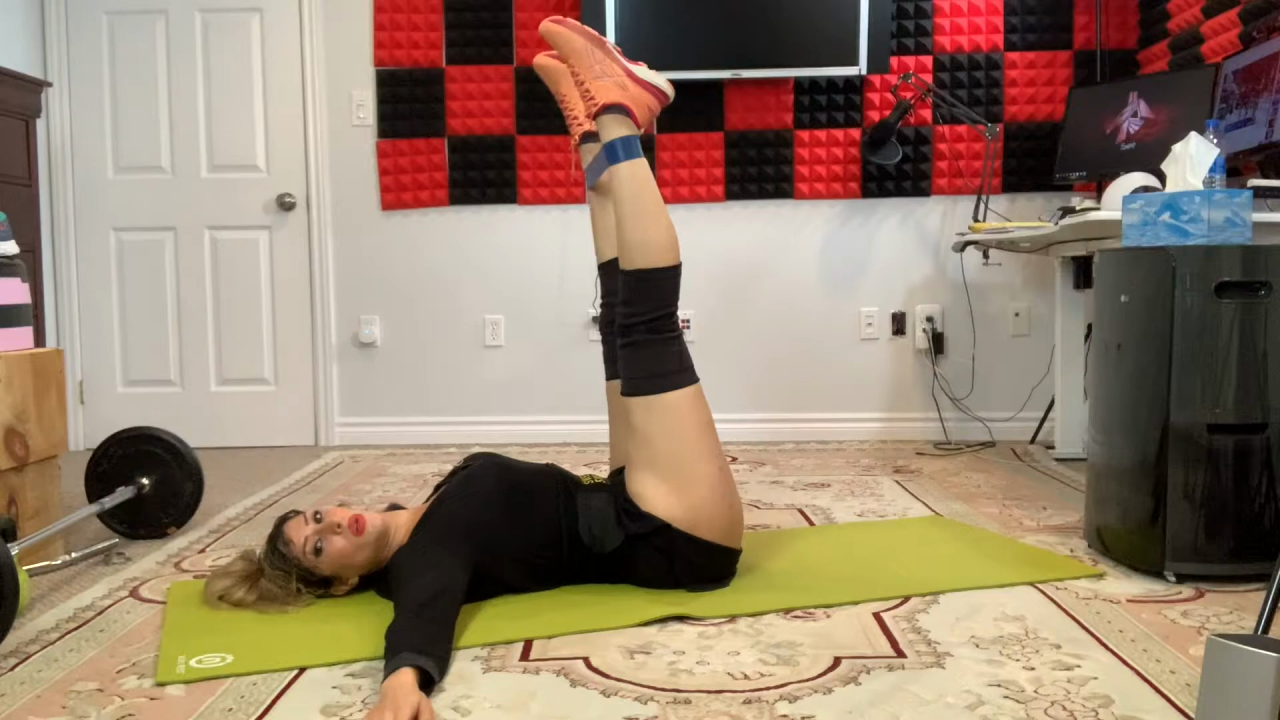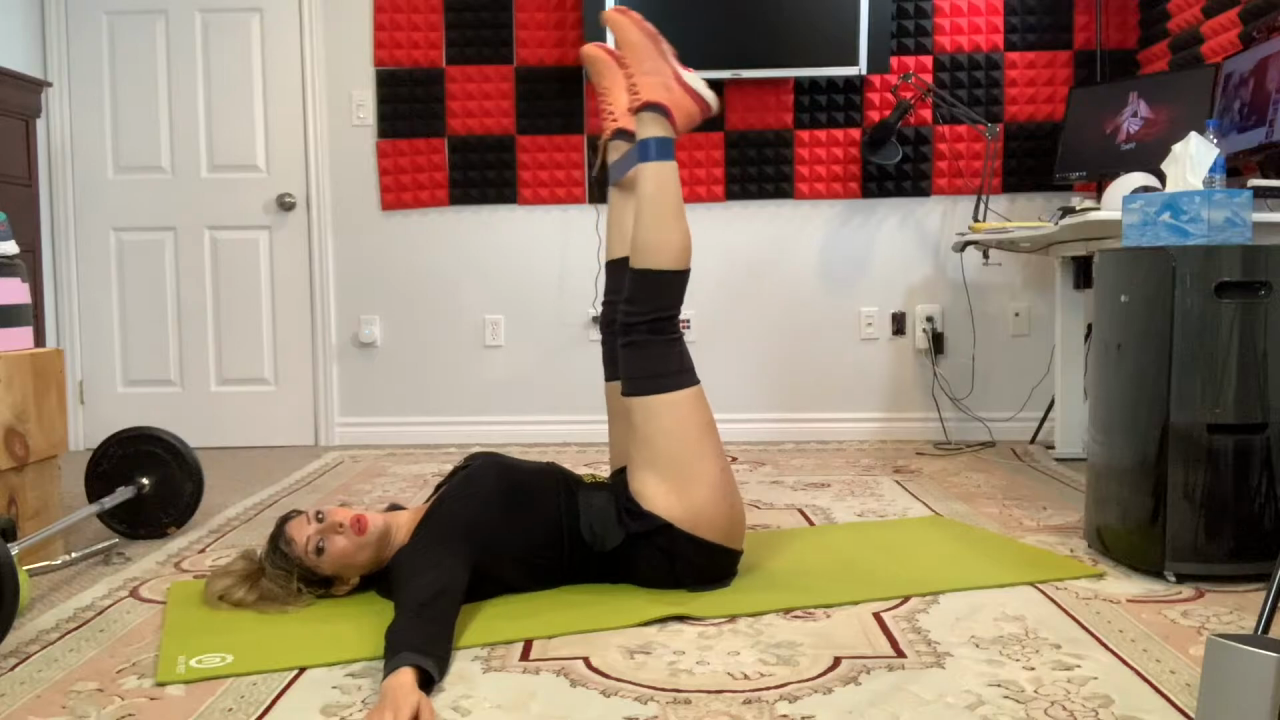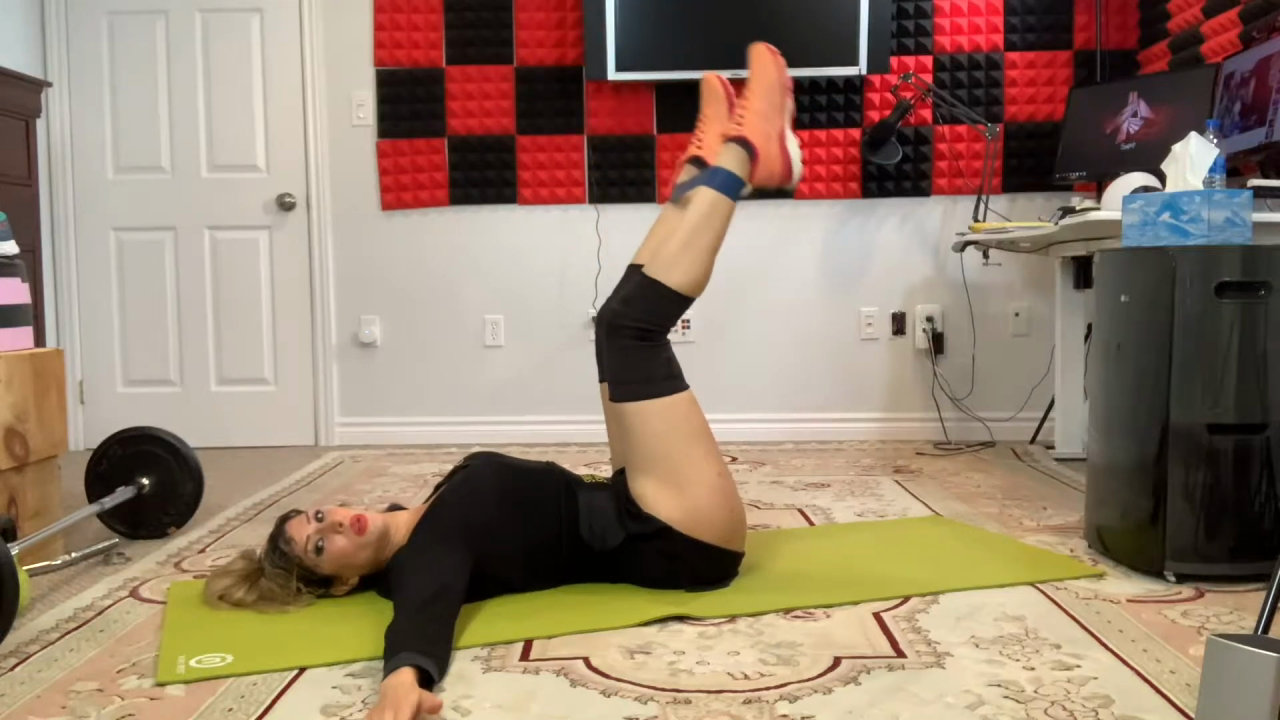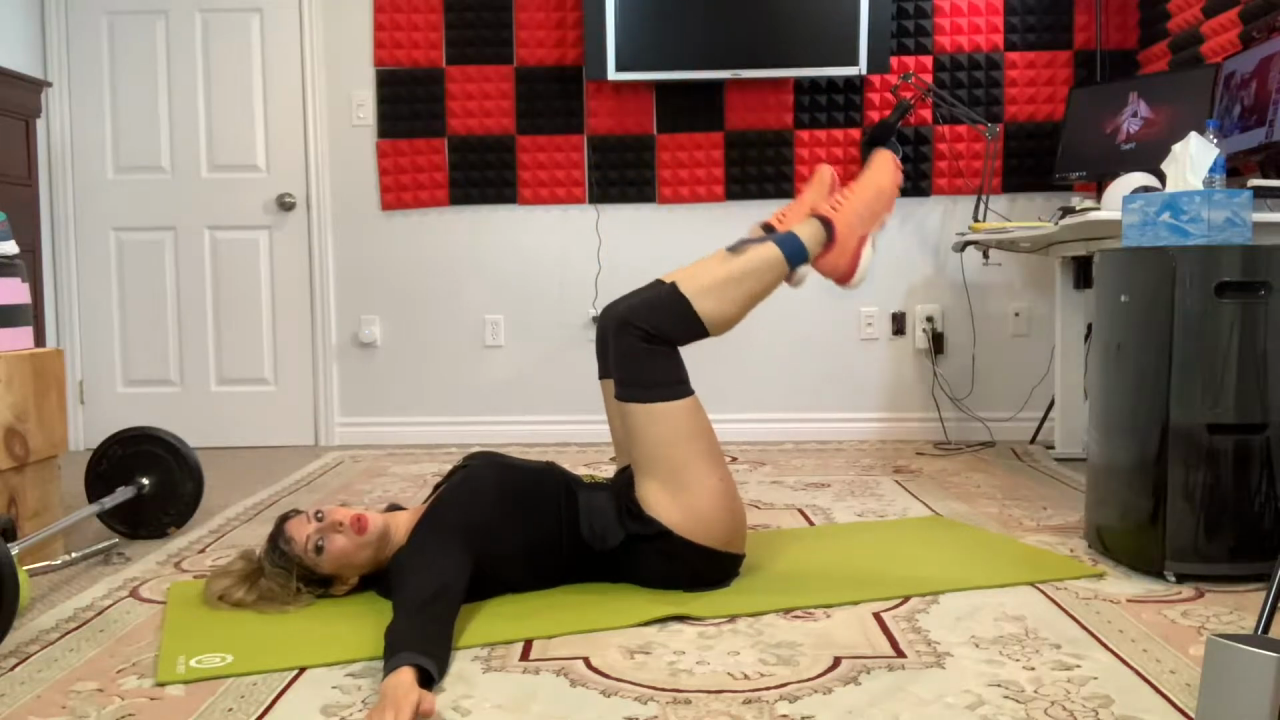
dt=0.3s
person 1, frame 1
left shoulder: (422, 522)
right shoulder: (418, 564)
right elbow: (424, 616)
left hip: (629, 517)
right hip: (678, 543)
right knee: (643, 323)
left ankle: (597, 133)
right ankle: (613, 121)
person 1, frame 2
left shoulder: (416, 521)
right shoulder: (418, 564)
right elbow: (424, 614)
left hip: (631, 518)
right hip: (681, 546)
right knee: (644, 322)
left ankle: (631, 132)
right ankle: (657, 116)
person 1, frame 3
left shoulder: (421, 523)
right shoulder: (418, 564)
right elbow: (423, 618)
left hip: (628, 516)
right hip: (682, 545)
left knee: (626, 323)
right knee: (629, 326)
left ankle: (717, 158)
right ankle: (738, 154)
person 1, frame 4
left shoulder: (417, 522)
right shoulder: (416, 564)
right elbow: (422, 613)
left hip: (636, 521)
right hip: (681, 544)
left knee: (628, 326)
right knee: (633, 326)
left ankle: (789, 237)
right ankle: (822, 235)
